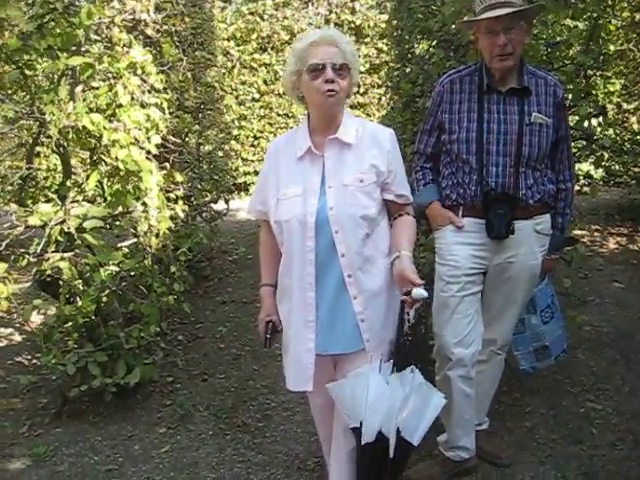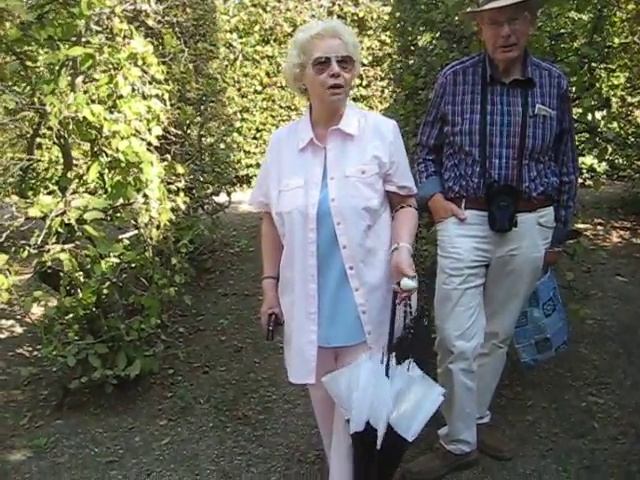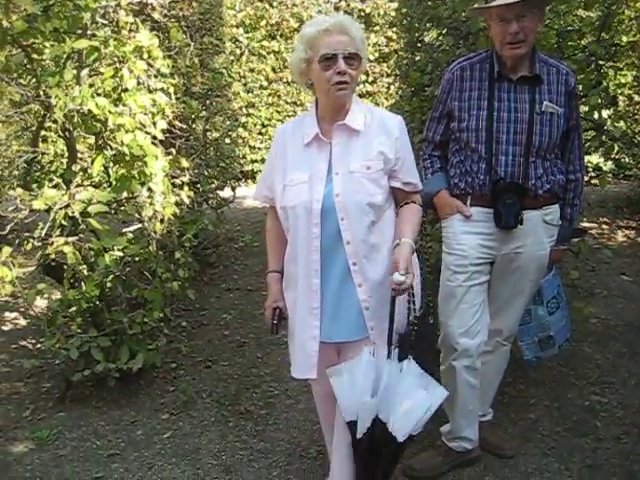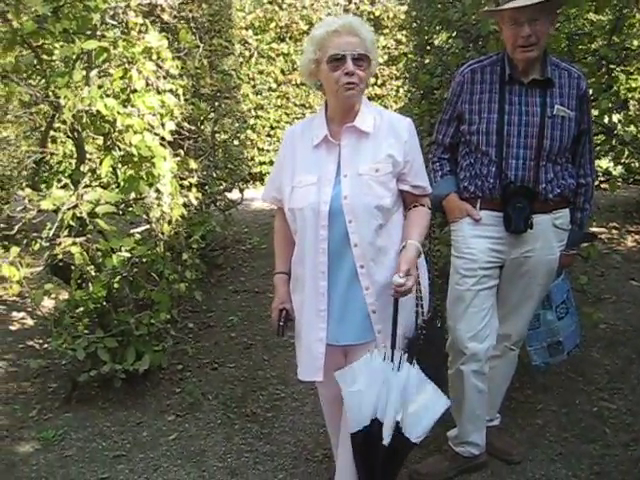
dt=0.2s
person 1, frame 1
left shoulder: (550, 91)
right shoulder: (450, 88)
left elbow: (562, 172)
right elbow: (423, 158)
left wrist: (554, 241)
right wrist: (430, 204)
left hip: (525, 233)
right hip: (462, 229)
left knee: (495, 340)
right knee: (456, 346)
left ankle: (476, 425)
person 1, frame 2
left shoulder: (554, 83)
right shoulder: (453, 79)
left elbow: (566, 165)
right elbow: (426, 150)
left wrist: (558, 234)
right wrist: (432, 197)
left hip: (528, 226)
right hip: (465, 221)
left knee: (497, 334)
right knee: (458, 340)
left ankle: (478, 419)
right ankle: (458, 441)
person 1, frame 3
left shoulder: (561, 80)
right shoulder: (460, 74)
left elbow: (572, 162)
right elbow: (431, 145)
left wrist: (563, 232)
right wrist: (438, 193)
left hip: (534, 223)
right hip: (470, 218)
left knee: (501, 331)
right knee: (462, 337)
left ankle: (479, 417)
right ankle: (460, 438)
person 1, frame 4
left shoulder: (573, 84)
right shoulder: (471, 77)
left elbow: (582, 167)
right elbow: (441, 148)
left wrist: (573, 236)
right wrist: (447, 196)
left hip: (544, 228)
right hip: (480, 222)
left knee: (509, 336)
right knee: (470, 341)
left ankle: (487, 422)
person 2, frame 1
left shoulder: (378, 140)
right shoulder: (280, 150)
left elbow: (401, 211)
right elbow: (269, 227)
left wrist: (402, 257)
right wrist: (268, 291)
left hip: (365, 304)
right hip: (308, 306)
right knee: (323, 405)
person 2, frame 2
left shoulder: (381, 131)
right shoulder: (282, 141)
left elbow: (404, 202)
right elbow: (272, 220)
left wrist: (402, 250)
right wrist: (270, 284)
left hip: (367, 297)
right hip: (309, 299)
right knee: (324, 398)
person 2, frame 3
left shoulder: (387, 127)
right shoulder: (287, 136)
left elbow: (409, 198)
right elbow: (277, 214)
left wrist: (404, 246)
right wrist: (274, 278)
left hip: (371, 292)
right hip: (313, 294)
right knee: (326, 394)
person 2, frame 4
left shoulder: (397, 130)
right shoulder: (296, 138)
left elbow: (418, 202)
right elbow: (284, 216)
left wrist: (410, 248)
right wrist: (281, 280)
left hip: (378, 295)
right hip: (320, 296)
right knee: (333, 396)
